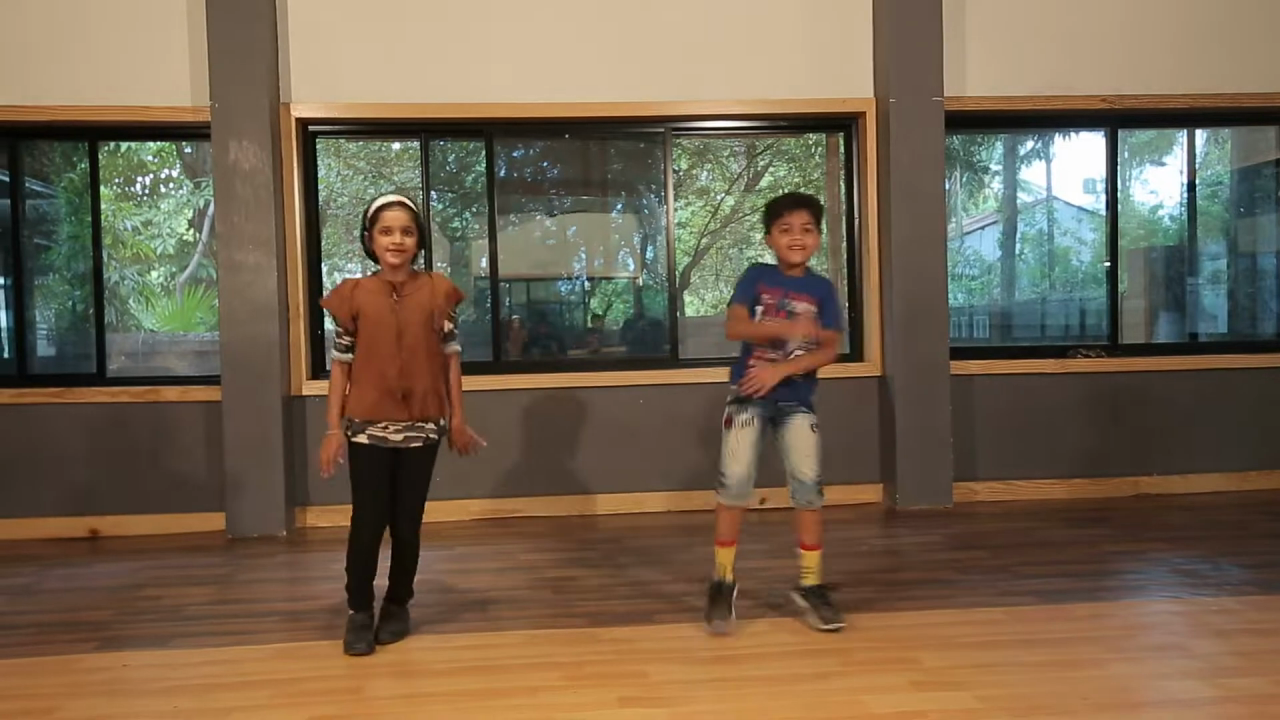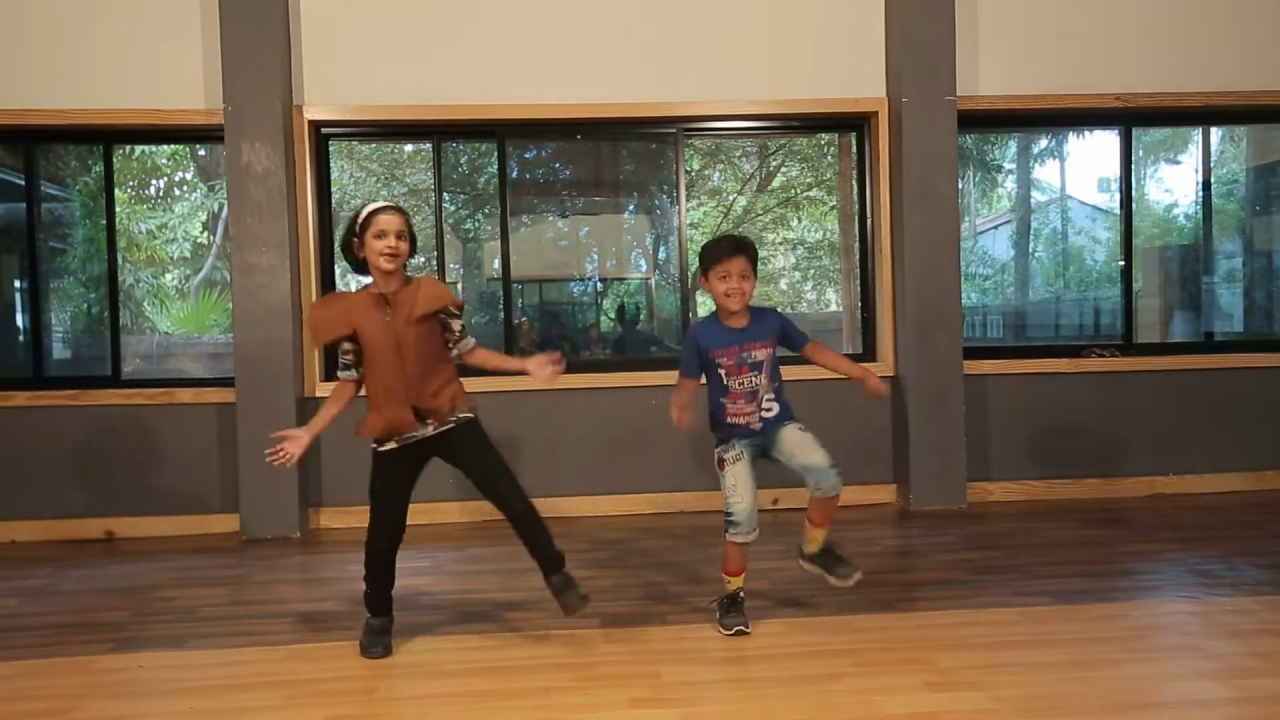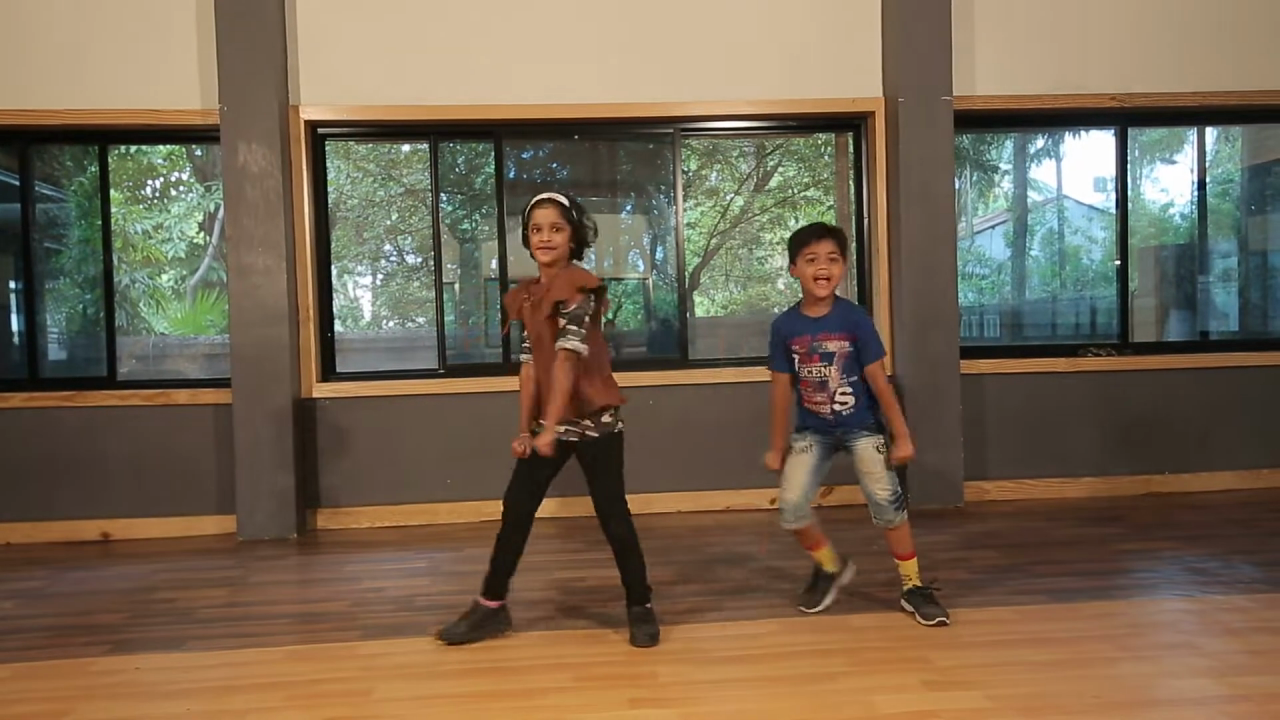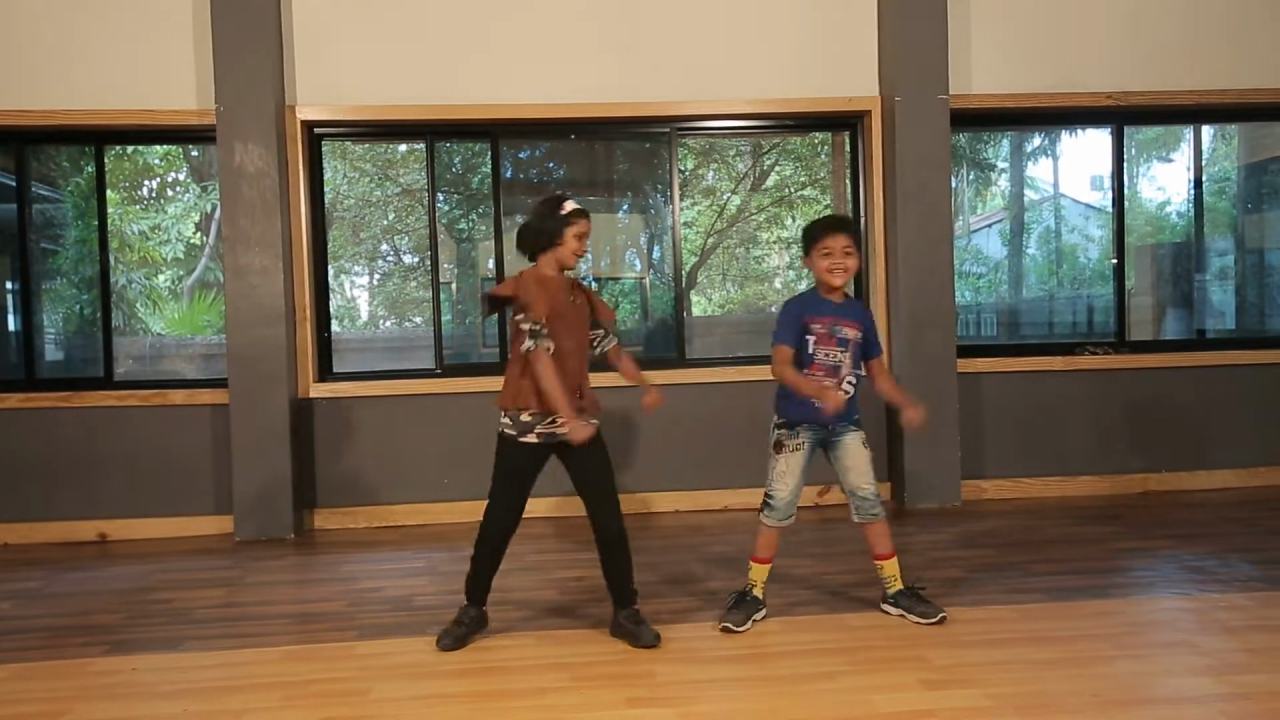
dt=0.7s
person 1, frame 1
left shoulder: (436, 291)
right shoulder: (354, 295)
left elbow: (450, 356)
right elbow: (341, 364)
left wrist: (458, 419)
right wrist: (333, 428)
left hip: (421, 427)
right hip: (368, 426)
left knee: (406, 523)
right knee: (366, 521)
left ankle: (398, 604)
right ankle: (359, 611)
person 1, frame 2
left shoulder: (432, 295)
right shoulder: (348, 311)
left elbow: (466, 352)
right elbow: (346, 386)
left wrist: (526, 365)
right wrist: (308, 433)
left hip: (452, 417)
right hip: (396, 432)
left knee: (510, 498)
right knee: (384, 531)
left ankle: (557, 573)
right ankle: (378, 617)
person 1, frame 3
left shoulder: (577, 286)
right shoulder: (526, 296)
left elbow: (567, 356)
right elbow: (529, 364)
left wrist: (552, 426)
right wrist: (524, 428)
left hip: (595, 420)
right hip: (545, 418)
left knee: (612, 513)
right knee: (516, 507)
left ankle: (640, 606)
right ankle: (491, 606)
person 1, frame 4
left shoulder: (579, 295)
right shoulder: (528, 288)
left elbow: (608, 345)
right elbow: (537, 354)
left wrist: (644, 384)
right wrist: (565, 415)
left hip: (577, 416)
right hip: (526, 421)
left knee: (607, 514)
right knee: (501, 520)
left ankle: (624, 612)
right ankle: (472, 610)
person 2, frame 1
left shoulder: (822, 289)
right shoulder: (756, 276)
left elbow: (829, 348)
right elbow: (734, 327)
left wrist: (781, 369)
right wrist: (783, 328)
left hip: (794, 400)
right hip: (747, 395)
left knee: (808, 486)
right knee: (734, 484)
left ankle: (810, 584)
right ankle: (722, 581)
person 2, frame 2
left shoulder: (771, 321)
right shoulder: (701, 335)
left elbow: (813, 350)
right elbow: (687, 384)
left wrist: (862, 374)
right wrist: (679, 408)
left hip: (779, 424)
right hip: (731, 436)
left knee: (824, 475)
right knee: (742, 521)
left ankle: (814, 547)
right ankle: (732, 595)
person 2, frame 3
left shoulder: (854, 317)
right shoulder: (784, 326)
left elbow: (878, 378)
right elbow: (781, 388)
left wrist: (902, 435)
right wrist: (777, 444)
left hip: (862, 425)
right hip: (811, 430)
left knee: (887, 505)
right knee: (792, 508)
left ankle: (913, 587)
right ankle: (830, 567)
person 2, frame 4
left shoulder: (861, 315)
right shoulder: (799, 307)
left elbow: (878, 370)
right elbow: (780, 365)
left wrist: (905, 403)
right wrist: (813, 392)
left hip: (845, 423)
right hip: (795, 422)
left knee: (869, 502)
right knee: (778, 508)
left ankle: (895, 591)
right ankle: (752, 597)
